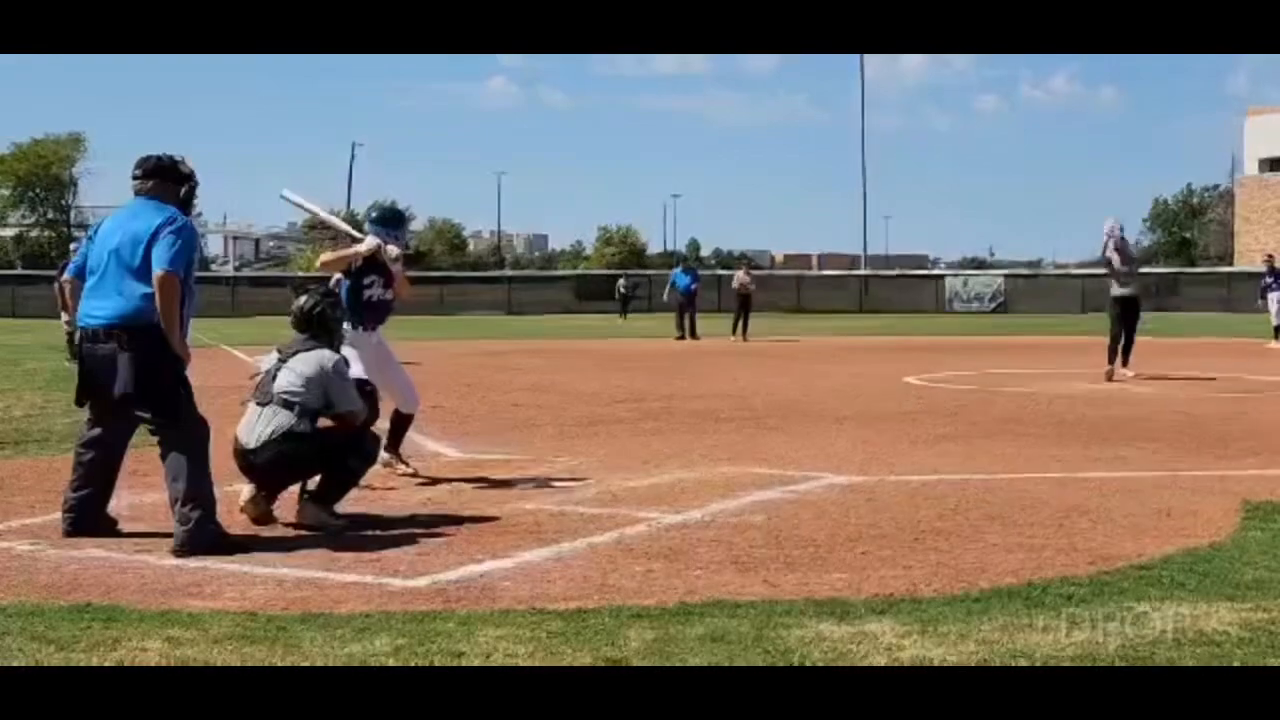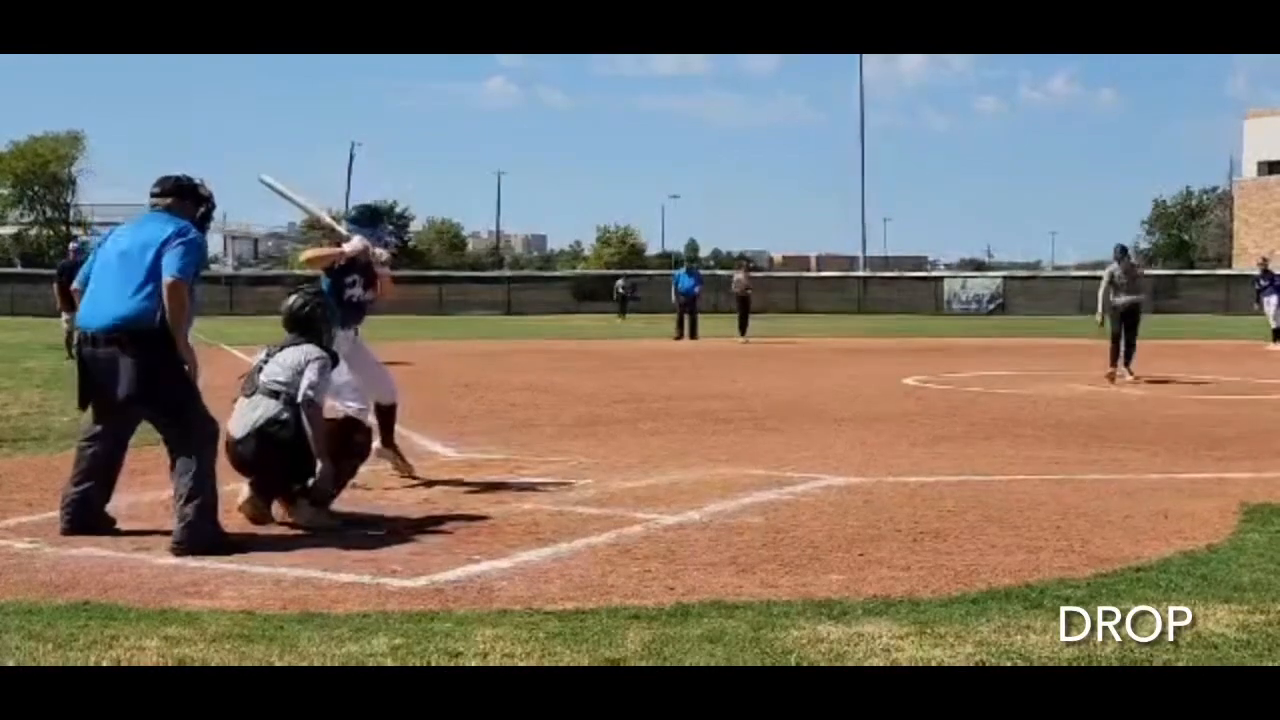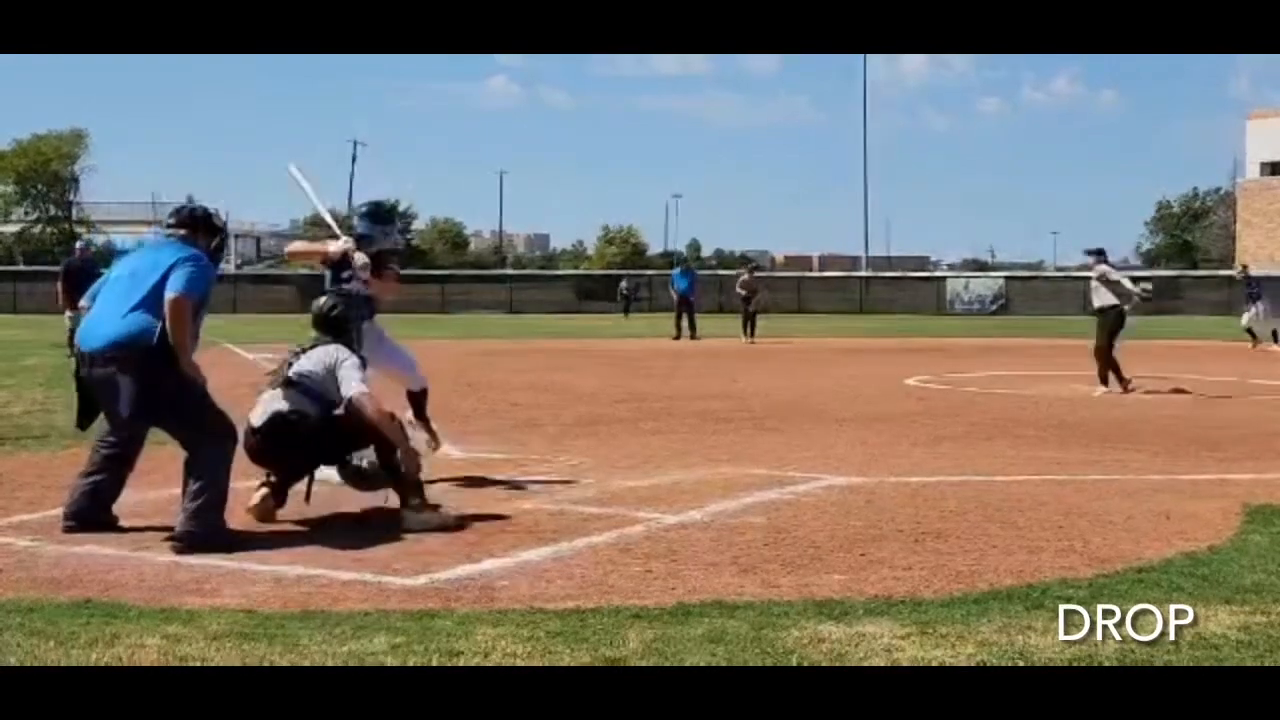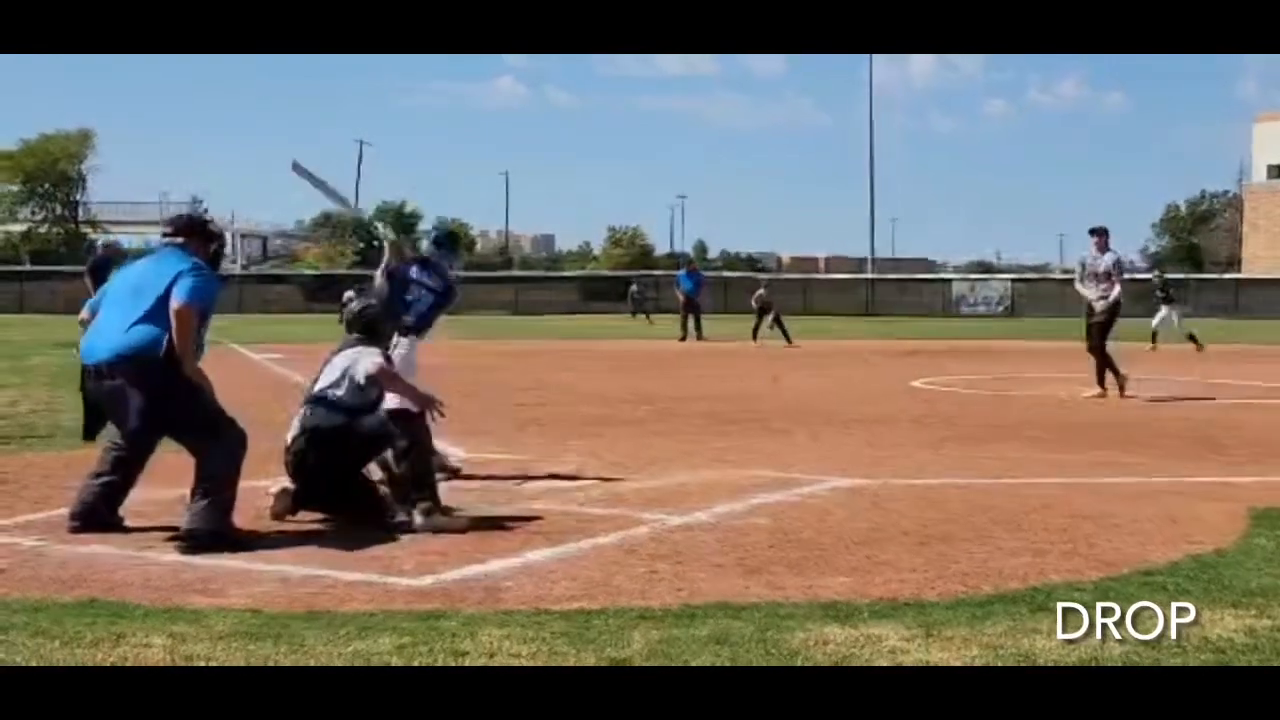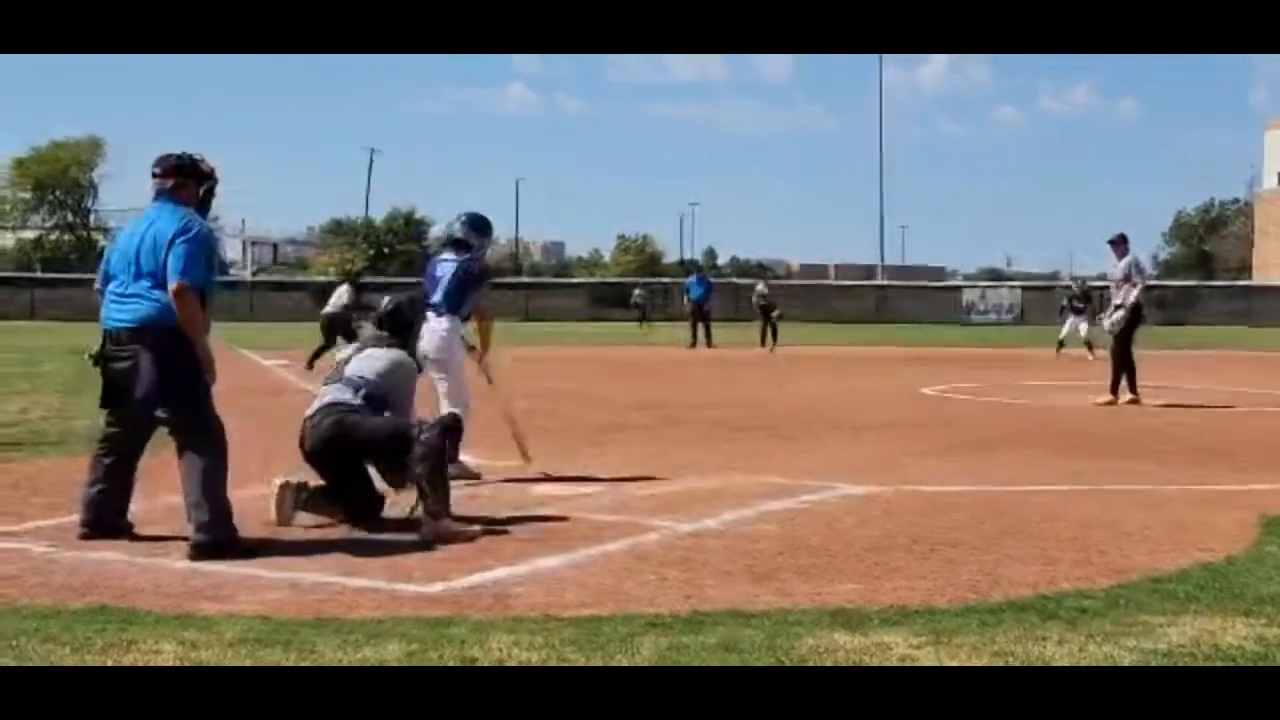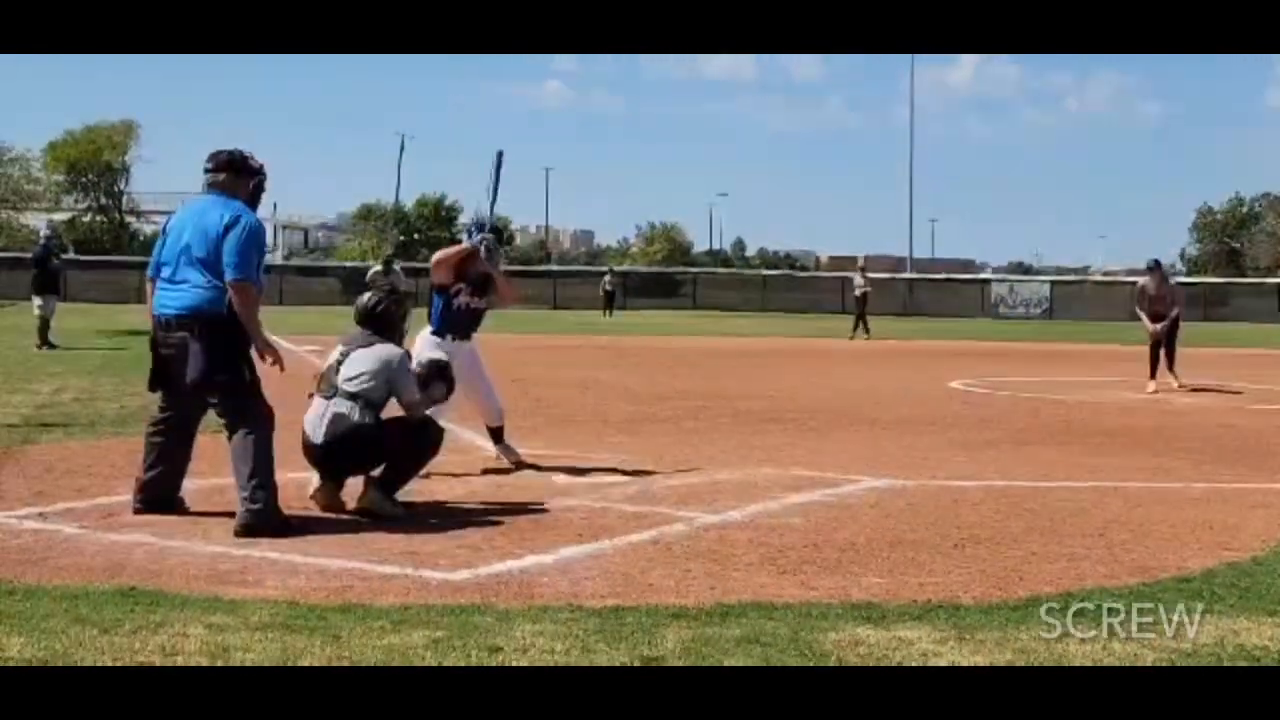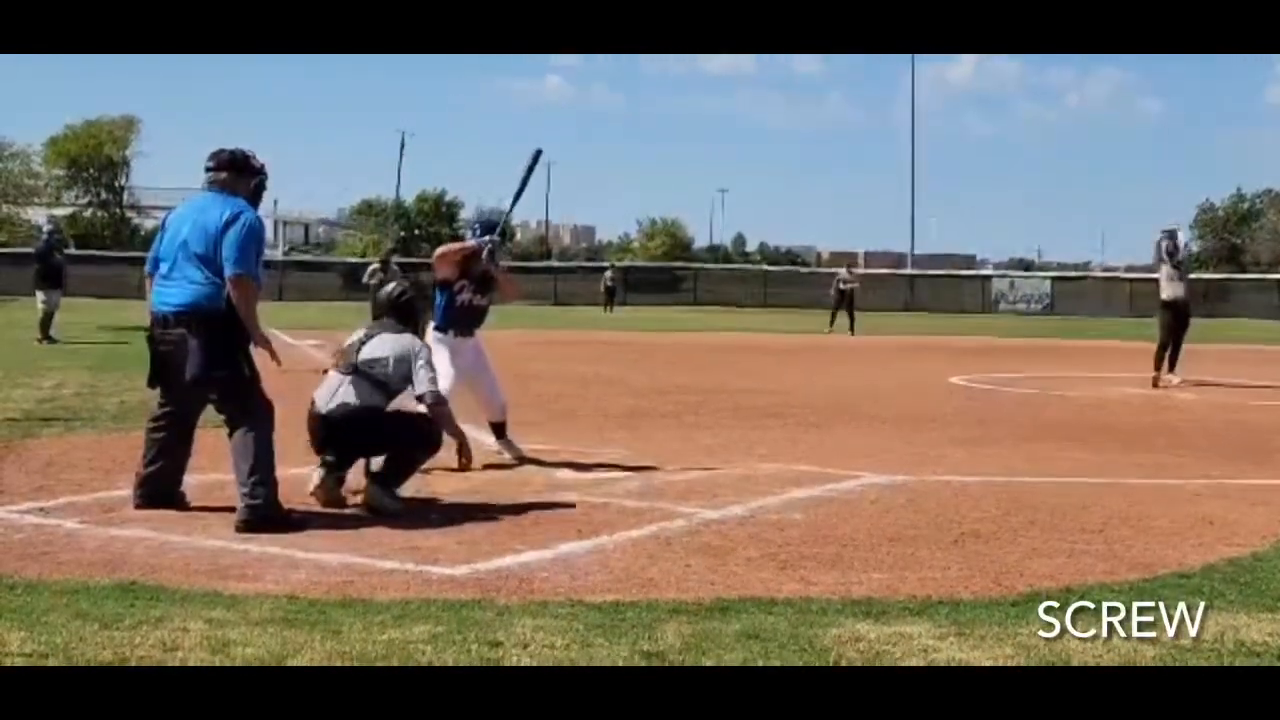
dt=0.7s
person 1, frame 1
left shoulder: (106, 224)
right shoulder: (174, 223)
left elbow: (71, 279)
right elbow: (164, 278)
left wrist: (86, 330)
right wrist: (175, 340)
left hip: (95, 344)
right hip: (139, 344)
left knee: (103, 430)
right knee: (183, 432)
left ankle: (81, 515)
right ankle: (195, 531)
person 1, frame 2
left shoulder: (119, 233)
right shoulder: (185, 234)
left elbow: (79, 287)
right elbow: (173, 285)
right wrist: (182, 344)
left hip: (93, 344)
right hip: (140, 344)
left knee: (106, 429)
right knee: (193, 432)
left ankle: (80, 513)
right ankle: (195, 531)
person 1, frame 3
left shoulder: (133, 257)
right shoulder: (195, 260)
left elbow: (86, 303)
right elbow: (176, 300)
right wrist: (185, 360)
left hip: (90, 358)
right hip: (137, 359)
left knee: (123, 432)
right knee: (214, 435)
left ankle: (84, 510)
right ankle: (198, 528)
person 1, frame 4
left shoulder: (133, 268)
right shoulder: (196, 270)
left elbow: (87, 314)
right elbow: (181, 310)
right wrist: (190, 367)
left hip: (95, 369)
right hip: (142, 369)
left knee: (135, 435)
right knee: (223, 439)
left ankle: (91, 510)
right ankle: (205, 527)
person 1, frame 5
left shoulder: (130, 228)
right shoulder: (190, 227)
left elbow: (103, 287)
right elbow: (180, 290)
right wrist: (203, 349)
left hip: (118, 342)
right hip: (162, 343)
left knee: (121, 433)
right knee: (200, 436)
left ankle: (99, 517)
right ankle: (211, 534)
person 1, frame 6
left shoulder: (180, 216)
right shoulder: (242, 219)
left elbow: (152, 278)
right elbow: (238, 285)
left wrist: (160, 330)
right wrist: (257, 337)
left hip: (169, 329)
right hip: (211, 331)
left knee: (173, 414)
right knee: (249, 418)
left ankle: (153, 493)
right ankle: (256, 511)
person 1, frame 7
left shoulder: (178, 212)
right shoulder: (241, 216)
left elbow: (151, 272)
right elbow: (237, 280)
right wrist: (255, 331)
left hip: (166, 326)
right hip: (208, 328)
left knee: (173, 410)
right knee: (250, 413)
left ankle: (153, 488)
right ankle: (257, 507)
person 2, frame 1
left shoulder: (389, 262)
right shoulder: (359, 260)
left elbow: (403, 291)
right elbow: (323, 262)
left wrist: (396, 268)
right wrist: (361, 250)
left hip: (373, 339)
right hip: (346, 339)
left knee: (409, 399)
right knee: (364, 401)
left ankle: (390, 452)
person 2, frame 2
left shoulder: (369, 262)
right shoulder: (340, 259)
left elbow: (383, 292)
right elbow: (307, 258)
left wrist: (382, 270)
right wrist: (347, 250)
left hip: (348, 337)
left knee: (386, 390)
right knee: (355, 405)
left ankle: (387, 445)
person 2, frame 3
left shoulder: (386, 258)
right shoulder: (344, 247)
left elbow: (385, 290)
right elbow: (291, 251)
left wrist: (366, 275)
right wrist: (329, 250)
left hip: (368, 329)
left knee: (413, 375)
left ankle: (419, 419)
person 2, frame 4
left shoulder: (401, 271)
right shoulder: (448, 289)
left elbow: (380, 290)
left wrist: (390, 255)
right hip: (399, 350)
left knee: (412, 400)
right knee: (401, 411)
left ankle: (429, 454)
person 2, frame 5
left shoulder: (435, 262)
right shoulder: (476, 267)
right elbow: (482, 314)
left wrist: (462, 344)
right wrist: (484, 350)
left hip: (423, 331)
right hip: (441, 334)
left knee: (457, 398)
right knee: (456, 406)
left ankle: (450, 460)
person 2, frame 6
left shoulder: (486, 280)
right shoulder: (450, 271)
left elbow: (508, 297)
right elbow: (436, 260)
left wrist: (493, 268)
right wrist: (472, 245)
left hip: (464, 346)
right hip: (435, 343)
left knee: (489, 400)
left ankle: (501, 445)
person 2, frame 7
left shoulder: (489, 276)
right shoulder: (453, 268)
left elbow: (510, 293)
right elbow: (440, 254)
left wrist: (493, 268)
right wrist: (477, 244)
left hip: (468, 341)
right hip: (439, 339)
left knee: (493, 394)
right knee: (442, 390)
left ankle: (503, 441)
person 3, frame 1
left shoulder: (277, 355)
right shoulder: (330, 359)
right elbow: (353, 417)
right wrist: (364, 404)
left hip: (245, 454)
right hip: (274, 454)
right knee: (365, 441)
left ankle: (261, 492)
right ankle: (316, 505)
person 3, frame 2
left shoulder: (271, 353)
right shoulder: (316, 355)
right elbow: (309, 407)
right wrist: (324, 462)
left hip: (237, 448)
right hip: (264, 444)
right knee: (357, 433)
left ankle: (259, 492)
right ankle: (312, 505)
person 3, frame 3
left shoulder: (308, 354)
right shoulder: (343, 356)
right elbow: (363, 401)
right wrist: (403, 445)
left hip: (257, 440)
right hip: (283, 434)
right knee: (383, 424)
left ankle: (271, 491)
right ankle: (415, 507)
person 3, frame 4
left shoulder: (345, 355)
right shoulder: (366, 352)
right elbow: (377, 371)
right wrist: (417, 396)
left hip: (304, 455)
right hip: (318, 449)
left knee: (372, 508)
left ankle: (295, 496)
person 3, frame 5
left shoulder: (355, 348)
right shoulder: (401, 360)
right elbow: (402, 422)
left hip: (313, 434)
right hip: (337, 427)
left knee: (367, 510)
right knee: (426, 436)
left ankle: (297, 494)
right ankle: (436, 520)
person 3, frame 6
left shoulder: (344, 348)
right shoulder: (393, 354)
right elbow: (415, 411)
left wrist: (410, 382)
right wrist: (433, 395)
left hip: (312, 446)
right hip: (344, 446)
right knee: (429, 431)
left ankle: (329, 482)
right ankle: (379, 492)
person 3, frame 7
left shoulder: (363, 333)
right shoulder: (413, 344)
right elbow: (433, 401)
right wrist: (460, 439)
left hip: (319, 420)
right hip: (350, 420)
right knee: (429, 432)
left ankle: (329, 471)
right ankle: (379, 487)
